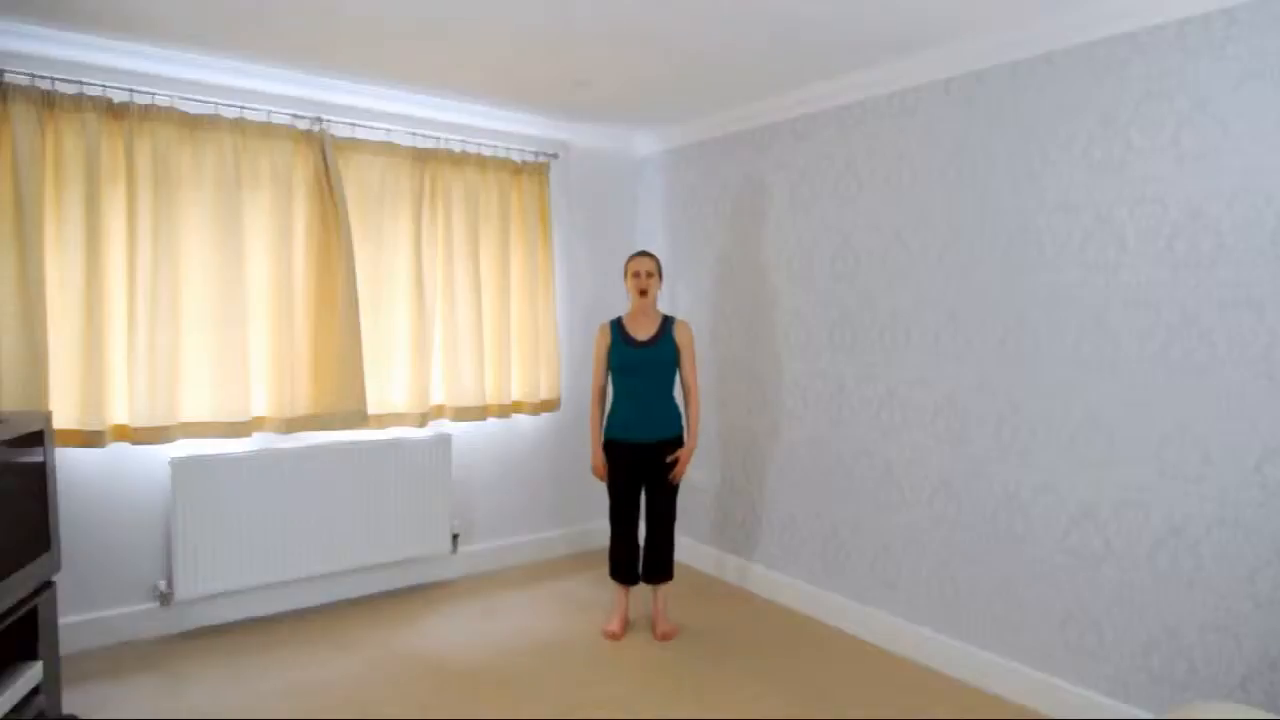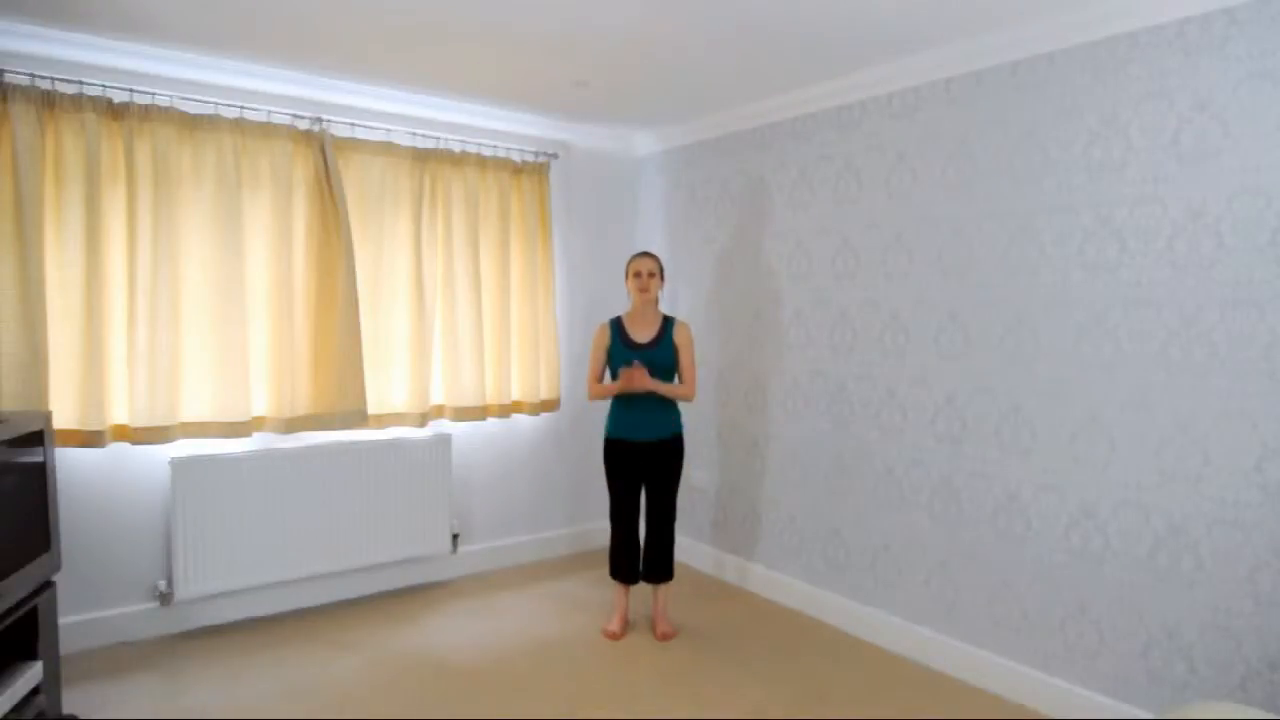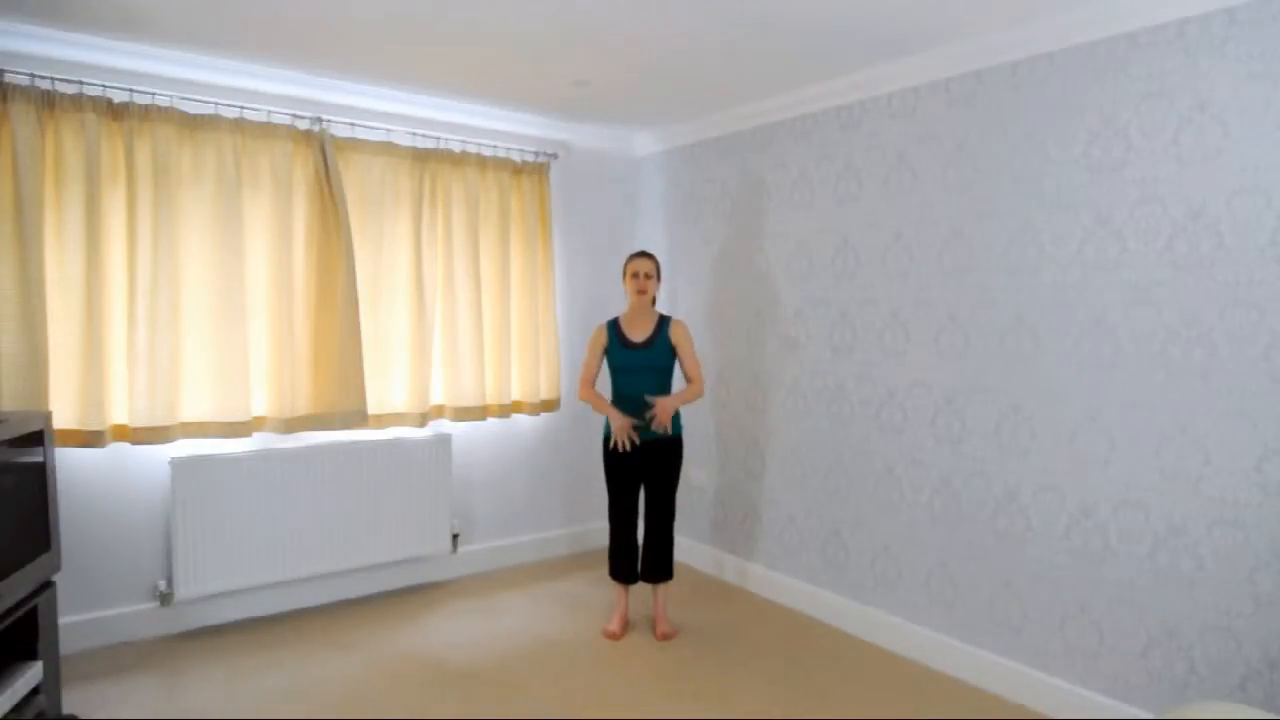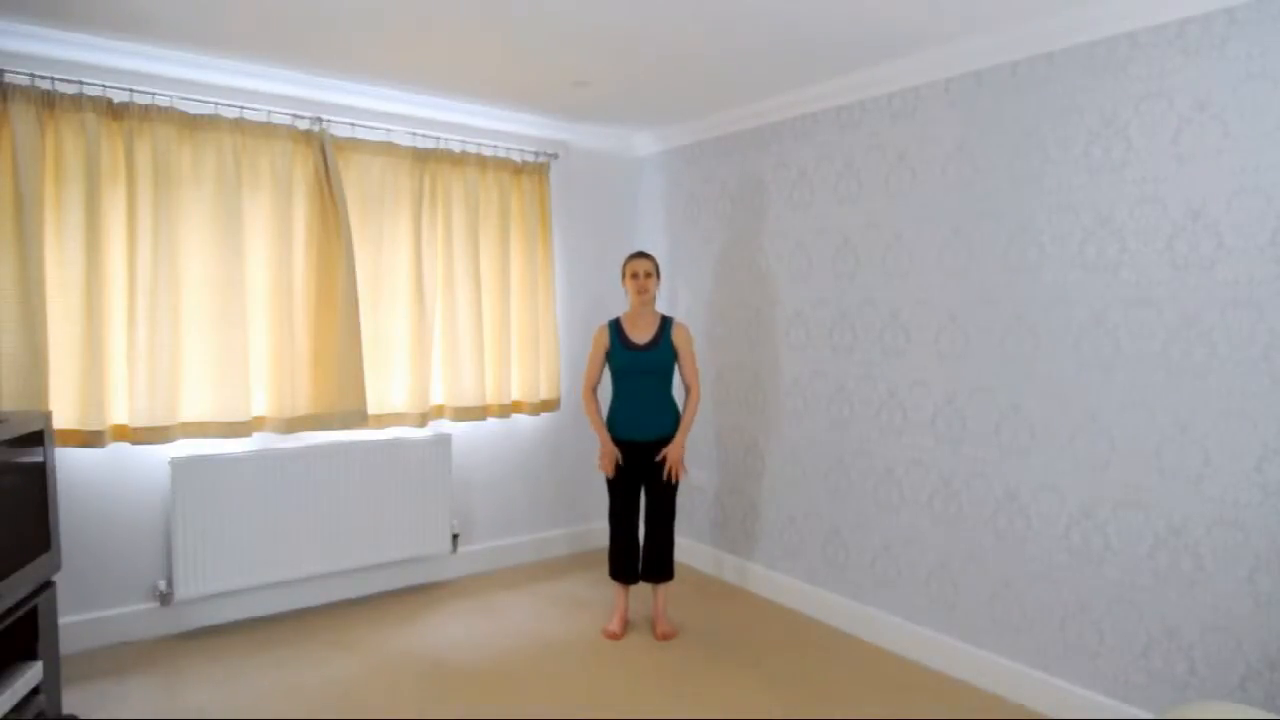
dt=1s
person 1, frame 1
left shoulder: (678, 330)
right shoulder: (609, 331)
left elbow: (691, 389)
right elbow: (598, 392)
left wrist: (691, 441)
right wrist: (596, 447)
left hip: (665, 442)
right hip: (621, 443)
left knee: (661, 522)
right knee: (622, 522)
left ankle: (660, 609)
right ankle: (620, 608)
person 1, frame 2
left shoulder: (678, 330)
right shoulder: (608, 331)
left elbow: (689, 390)
right elbow: (593, 389)
left wrist: (651, 384)
right wrist: (621, 385)
left hip: (665, 440)
right hip: (620, 440)
left knee: (662, 520)
right knee: (622, 520)
left ankle: (660, 609)
right ankle: (620, 608)
person 1, frame 3
left shoulder: (674, 329)
right shoulder: (606, 331)
left elbow: (697, 385)
right elbow: (585, 388)
left wrist: (672, 401)
right wrist: (611, 412)
left hip: (663, 441)
right hip: (621, 440)
left knee: (661, 519)
right knee: (621, 520)
left ankle: (660, 609)
right ankle: (621, 608)
person 1, frame 4
left shoulder: (676, 331)
right shoulder: (607, 332)
left elbow: (693, 390)
right elbow: (588, 390)
left wrist: (680, 440)
right wrist: (603, 438)
left hip: (664, 443)
right hip: (621, 443)
left knee: (661, 521)
right knee: (622, 521)
left ankle: (660, 609)
right ankle: (621, 608)
